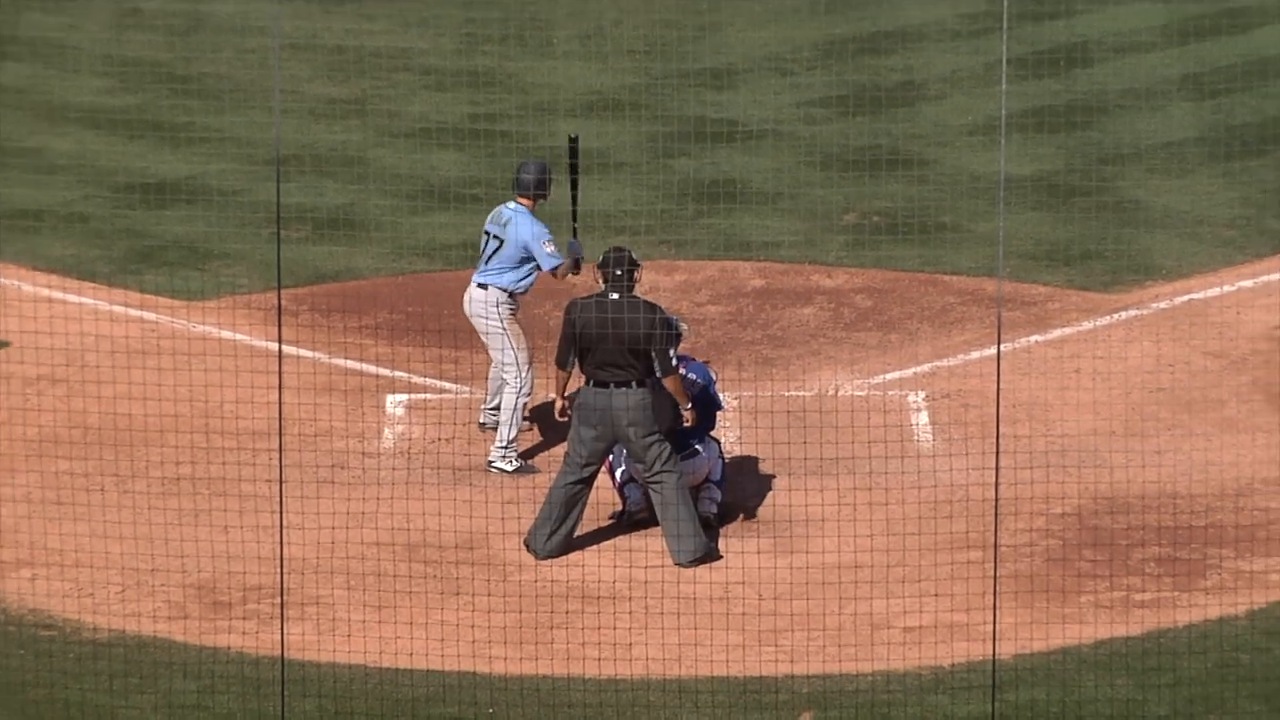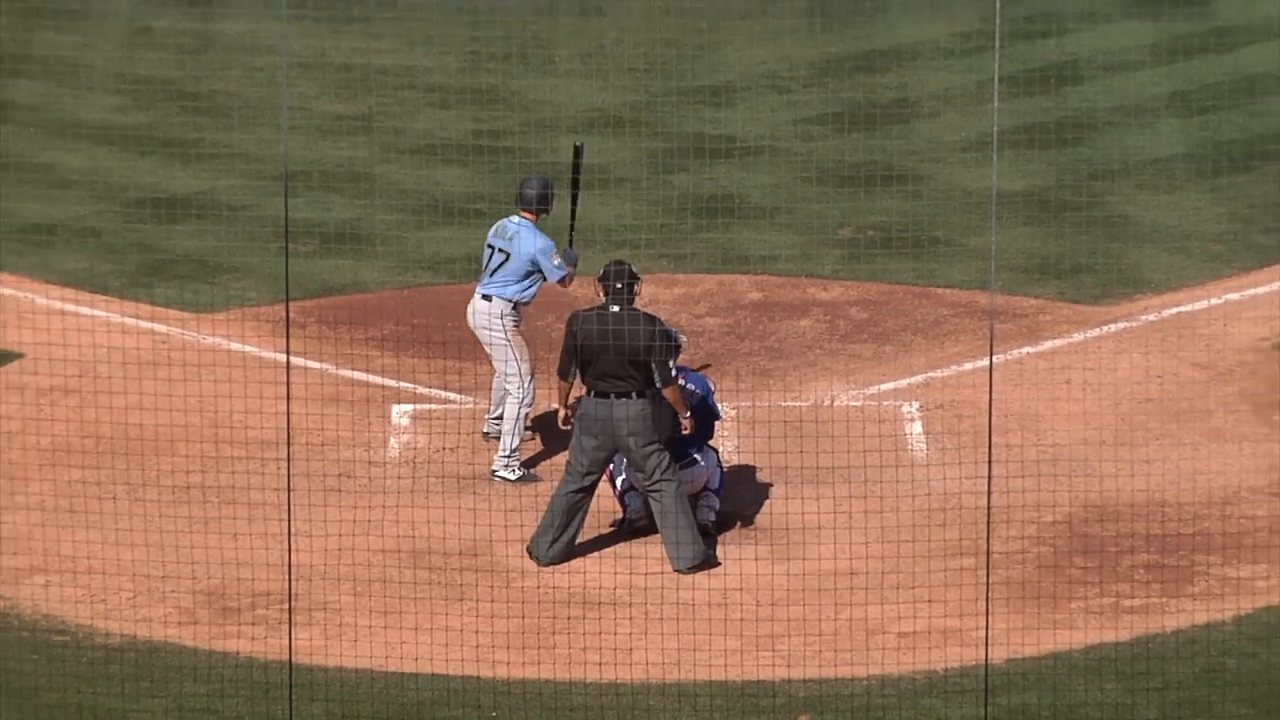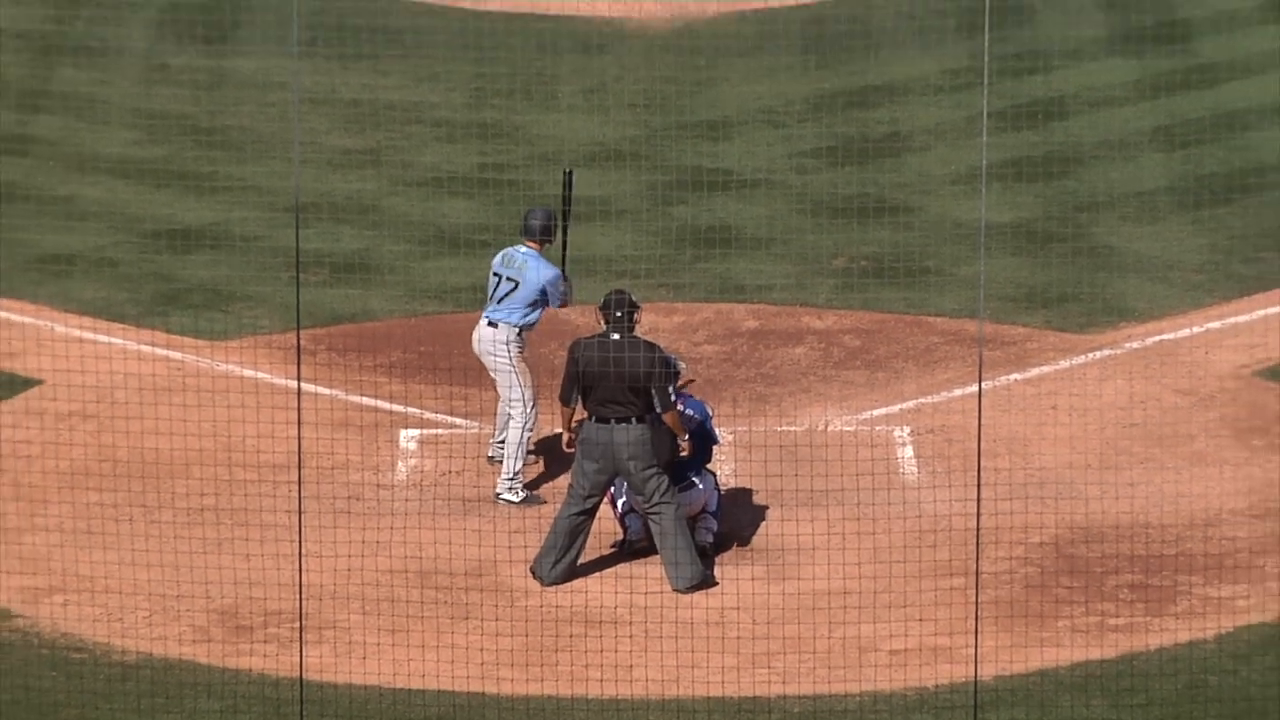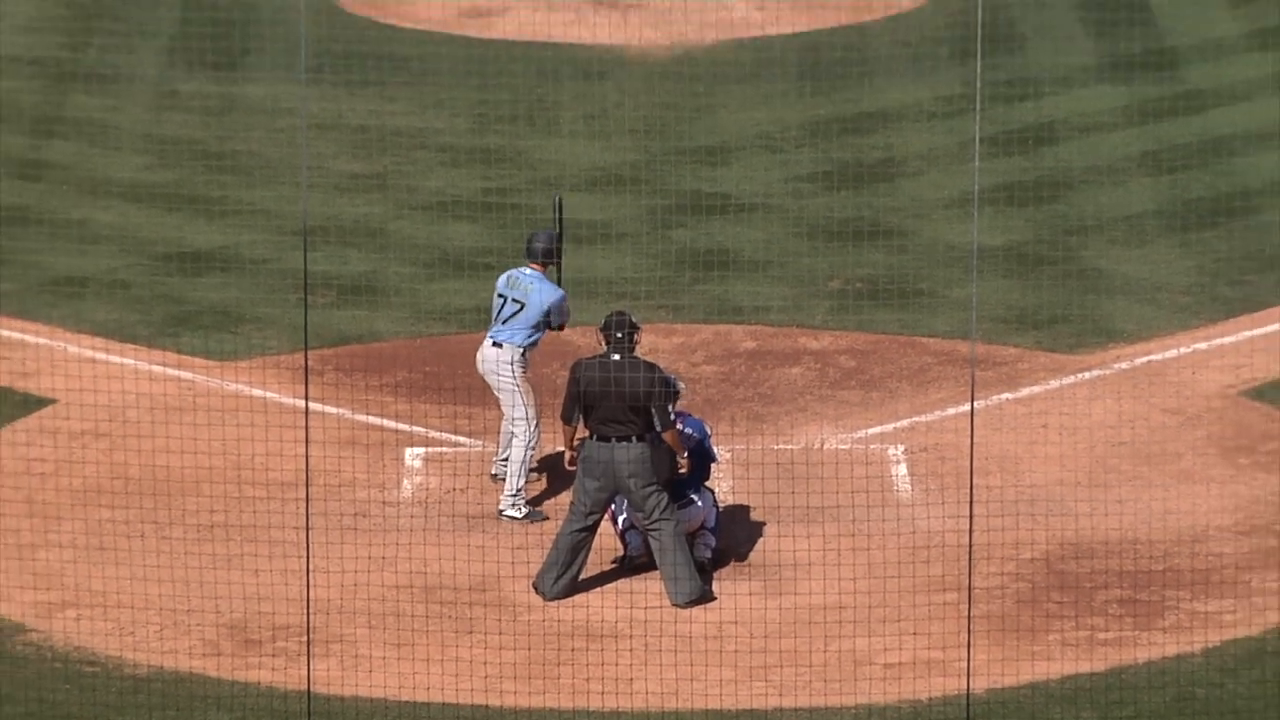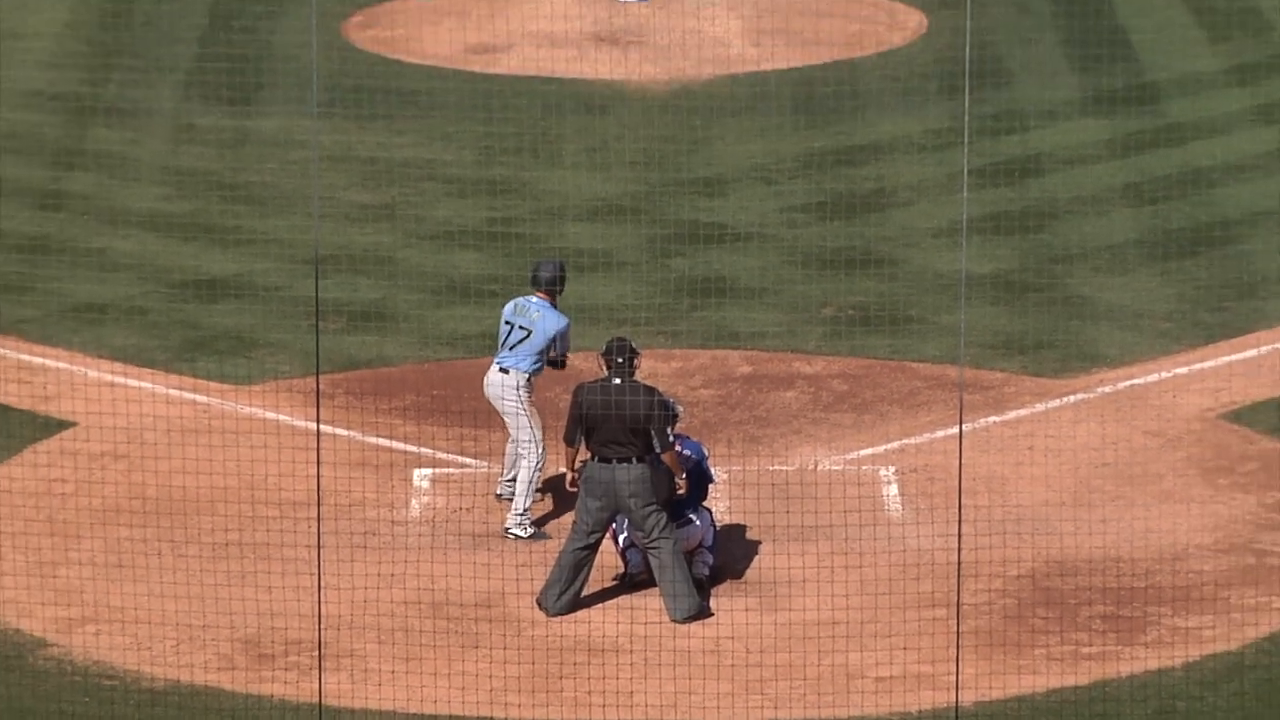
dt=0.1s
person 1, frame 1
left shoulder: (577, 310)
right shoulder: (653, 314)
left elbow: (565, 362)
right elbow: (667, 371)
left wrist: (560, 396)
right wrist: (685, 405)
left hip: (592, 400)
right hip: (638, 401)
left knee: (574, 473)
right knee: (663, 475)
left ankle: (544, 542)
right ankle: (691, 548)
person 1, frame 2
left shoulder: (579, 322)
right shoulder: (652, 326)
left elbow: (566, 374)
right elbow: (666, 382)
left wrist: (563, 406)
right wrist: (684, 414)
left hip: (594, 410)
right hip: (638, 412)
left knee: (575, 482)
right knee: (662, 484)
left ankle: (546, 549)
right ankle: (689, 555)
person 1, frame 3
left shoulder: (580, 349)
right shoulder: (652, 353)
left elbow: (568, 399)
right elbow: (666, 407)
left wrist: (567, 430)
right wrist: (682, 437)
left hip: (594, 435)
right hip: (638, 437)
left knee: (577, 504)
right knee: (662, 506)
left ankle: (550, 569)
right ankle: (688, 575)
person 1, frame 4
left shoulder: (582, 369)
right shoulder: (652, 374)
left elbow: (570, 418)
right elbow: (665, 426)
left wrist: (569, 448)
right wrist: (681, 454)
left hip: (596, 453)
right hip: (638, 455)
left knee: (579, 521)
right knee: (661, 523)
left ankle: (552, 584)
right ankle: (687, 591)
person 1, frame 5
left shoulder: (584, 393)
right shoulder: (651, 397)
left elbow: (572, 440)
right elbow: (664, 447)
left wrist: (570, 469)
right wrist: (679, 476)
left hip: (597, 474)
right hip: (638, 476)
left knee: (580, 540)
right knee: (661, 541)
left ankle: (555, 601)
right ankle: (685, 606)
person 2, frame 1
left shoulder: (498, 212)
right shoulder: (533, 228)
right elbow: (559, 272)
left wrist: (560, 257)
right wrist: (574, 254)
left hip: (477, 294)
right hip: (495, 303)
left knee: (504, 359)
right knee: (519, 377)
left ankle: (491, 415)
right ankle: (503, 455)
person 2, frame 2
left shoulder: (500, 226)
right shoulder: (538, 242)
right elbow: (565, 280)
left wrist: (554, 264)
right wrist: (570, 261)
left hip: (480, 306)
right hip: (499, 315)
left knee: (507, 370)
right knee: (521, 388)
left ankle: (495, 425)
right ankle: (505, 464)
person 2, frame 3
left shoulder: (503, 255)
right shoulder: (548, 271)
right elbow: (563, 303)
right wrist: (565, 285)
left hip: (484, 332)
right hip: (504, 340)
left knee: (511, 394)
right knee: (523, 412)
left ankle: (499, 448)
right ankle: (509, 486)
person 2, frame 4
left shoulder: (506, 277)
right shoulder: (552, 293)
right elbow: (560, 324)
right wrist: (563, 308)
left hip: (488, 352)
right hip: (508, 360)
left knee: (514, 413)
right knee: (526, 430)
left ankle: (503, 466)
right ankle: (512, 503)
person 2, frame 5
left shoulder: (512, 305)
right shoulder: (558, 321)
right elbow: (559, 357)
right wrist: (552, 358)
left hip: (495, 377)
right hip: (514, 385)
left knee: (519, 435)
right knee: (534, 452)
left ankle: (508, 487)
right ankle: (518, 522)
person 3, frame 1
right shoulder: (701, 371)
right elbow: (709, 425)
right hip: (693, 467)
left knee: (617, 448)
right knee: (711, 446)
left ankle: (635, 505)
right ankle: (708, 507)
person 3, frame 2
right shoulder: (700, 381)
right elbow: (708, 433)
right hip: (692, 475)
left knee: (618, 456)
right knee: (710, 456)
left ankle: (636, 513)
right ankle: (706, 514)
person 3, frame 3
right shoulder: (698, 407)
right elbow: (705, 456)
right hip: (690, 499)
left knee: (617, 478)
right knee: (709, 479)
left ankle: (636, 535)
right ankle: (704, 536)
person 3, frame 4
right shoulder: (697, 426)
right elbow: (704, 475)
right hip: (689, 516)
left knee: (618, 496)
right knee: (707, 497)
left ankle: (636, 550)
right ankle: (703, 552)
person 3, frame 5
right shoulder: (695, 448)
right elbow: (702, 495)
right hip: (687, 534)
left knee: (620, 517)
right knee: (705, 517)
left ankle: (636, 568)
right ankle: (701, 569)
